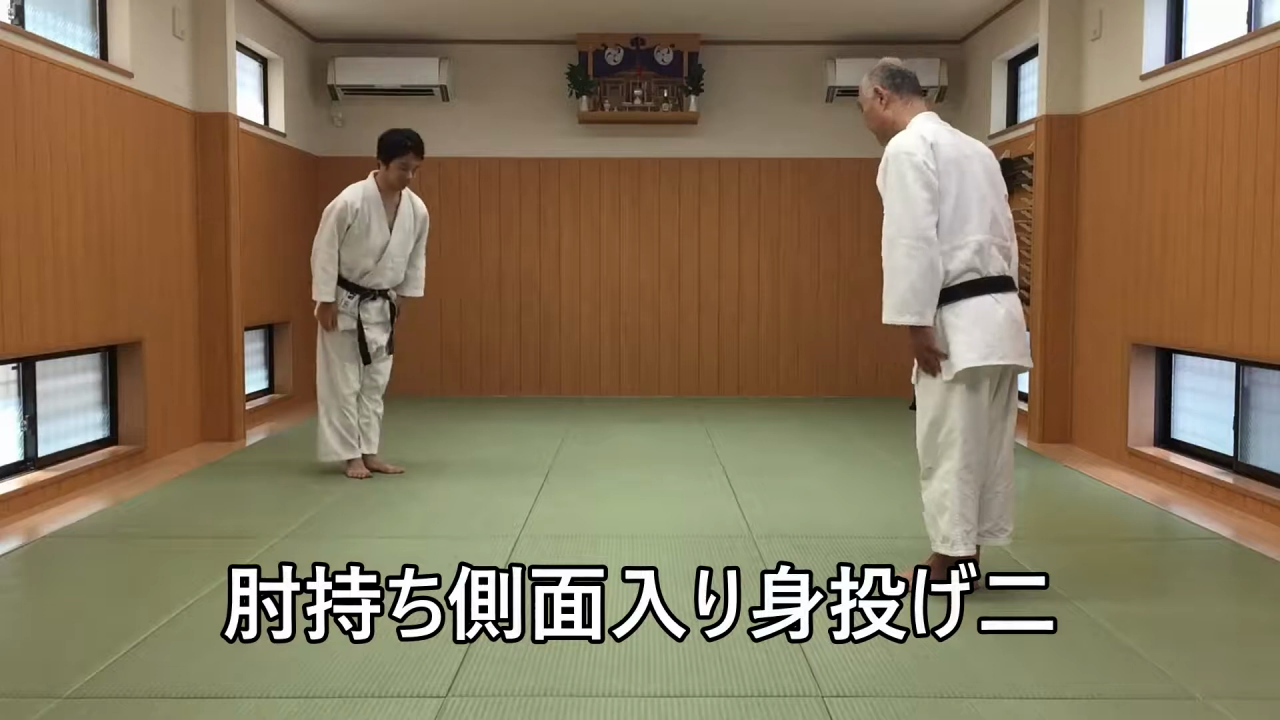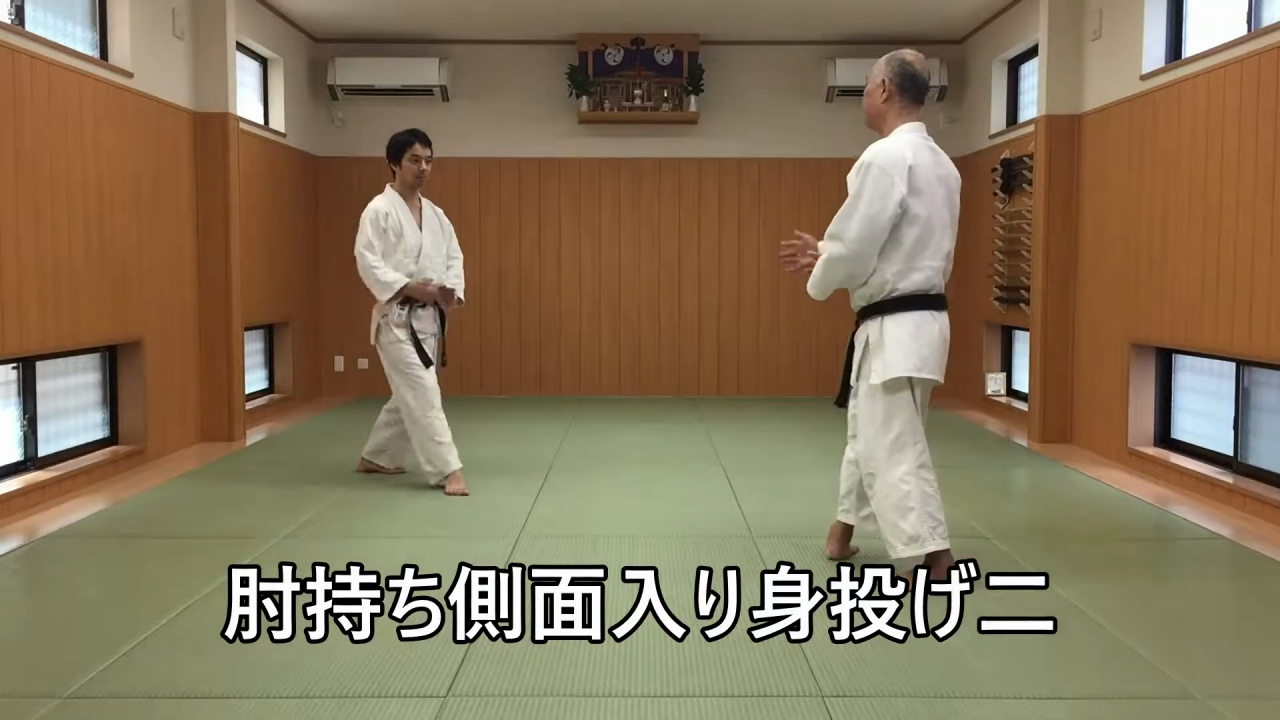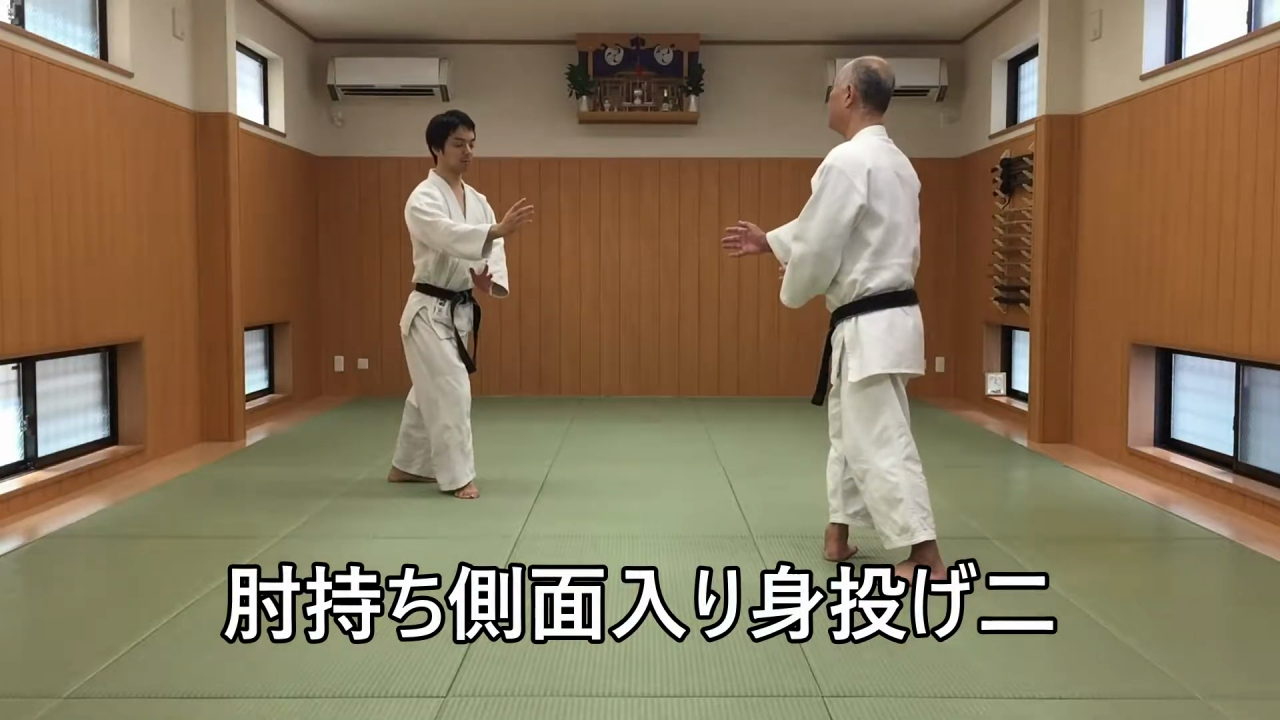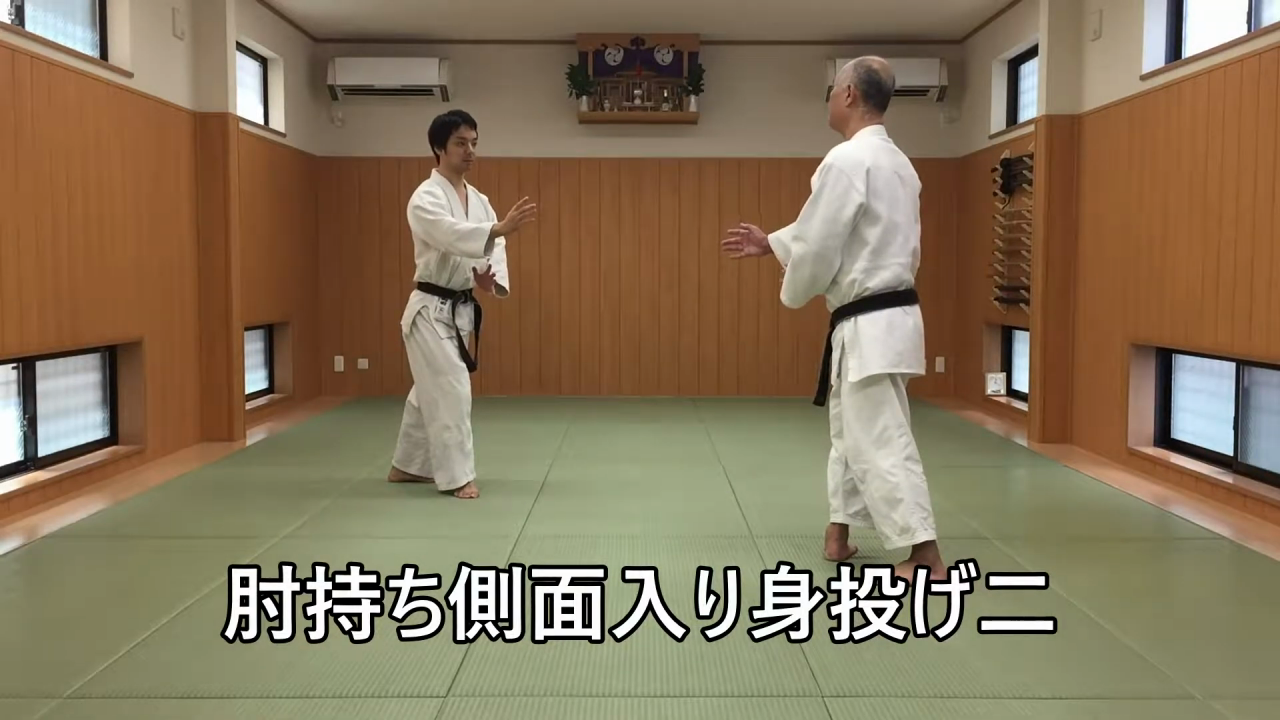
dt=1s
person 1, frame 1
left shoulder: (908, 148)
right shoulder: (974, 148)
left elbow: (912, 240)
right elbow: (1003, 234)
left wrist: (915, 322)
left hip: (960, 317)
right hip: (1000, 310)
left knee: (949, 445)
right knee: (987, 443)
left ankle: (950, 559)
right ankle: (965, 551)
person 1, frame 2
left shoulder: (887, 156)
right shoulder: (938, 162)
left elbow: (855, 245)
left wrist: (819, 279)
right wrist: (825, 249)
left hip: (894, 327)
right hip: (918, 318)
left knee: (895, 450)
right knee: (866, 432)
left ankle: (937, 561)
right ankle: (844, 530)
person 1, frame 3
left shoulder: (848, 160)
right shoulder: (894, 161)
left elbow: (819, 243)
left wrist: (792, 292)
right wrist: (769, 241)
left hip: (869, 325)
right hip: (885, 317)
left knee: (880, 444)
right knee: (848, 432)
left ankle: (926, 557)
right ankle: (839, 534)
person 1, frame 4
left shoulder: (848, 160)
right shoulder: (895, 161)
left elbow: (819, 244)
left wrist: (793, 293)
right wrist: (771, 243)
left hip: (869, 324)
right hip: (886, 316)
left knee: (881, 444)
right knee: (851, 432)
left ankle: (926, 557)
right ankle: (839, 535)
person 2, frame 1
left shoulder: (417, 210)
right shoulder: (351, 201)
left elbow: (415, 258)
right elbow: (324, 251)
left wrist: (403, 297)
right wrist: (325, 302)
left hip: (381, 306)
right hip: (345, 303)
left knee: (374, 384)
right knee: (342, 383)
left ankle: (368, 452)
right ankle: (351, 455)
person 2, frame 2
left shoulder: (435, 214)
right shoulder: (378, 211)
left elbow: (451, 256)
right elbow: (367, 262)
left wrist: (451, 289)
right wrist: (407, 286)
left hip: (427, 316)
right hip: (396, 317)
left knee: (407, 396)
right knee: (422, 392)
left ankle: (377, 457)
right ankle: (447, 470)
person 2, frame 3
left shoulder: (476, 200)
right shoulder: (423, 199)
left elbow: (490, 246)
right elbow: (448, 235)
left wrist: (491, 278)
right wrist: (498, 229)
left hip: (459, 310)
right hip: (430, 311)
left knee: (429, 391)
right knee: (452, 391)
left ankle: (407, 465)
right ankle: (458, 476)
person 2, frame 4
left shoulder: (478, 200)
right shoulder: (426, 198)
left elbow: (493, 246)
right elbow: (451, 234)
left wrist: (493, 278)
right wrist: (501, 228)
left hip: (460, 309)
right hip: (431, 310)
left knee: (429, 391)
right knee: (452, 391)
left ankle: (407, 465)
right ankle: (457, 476)
